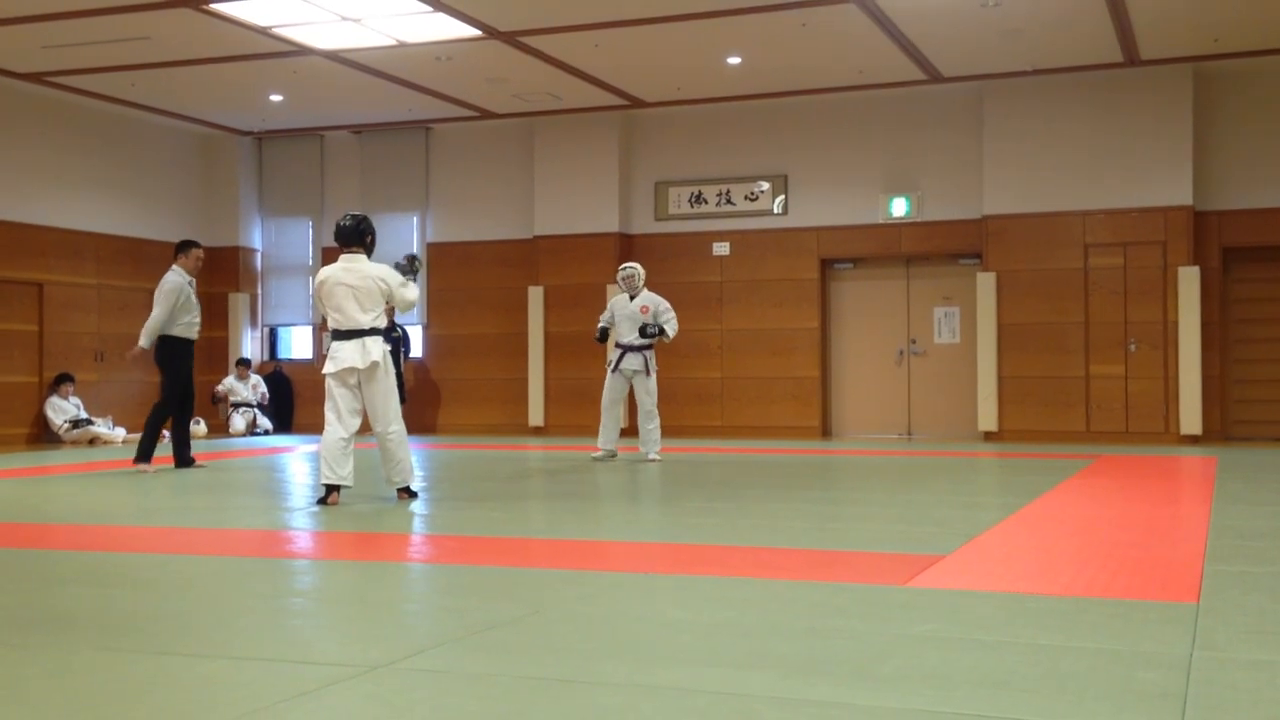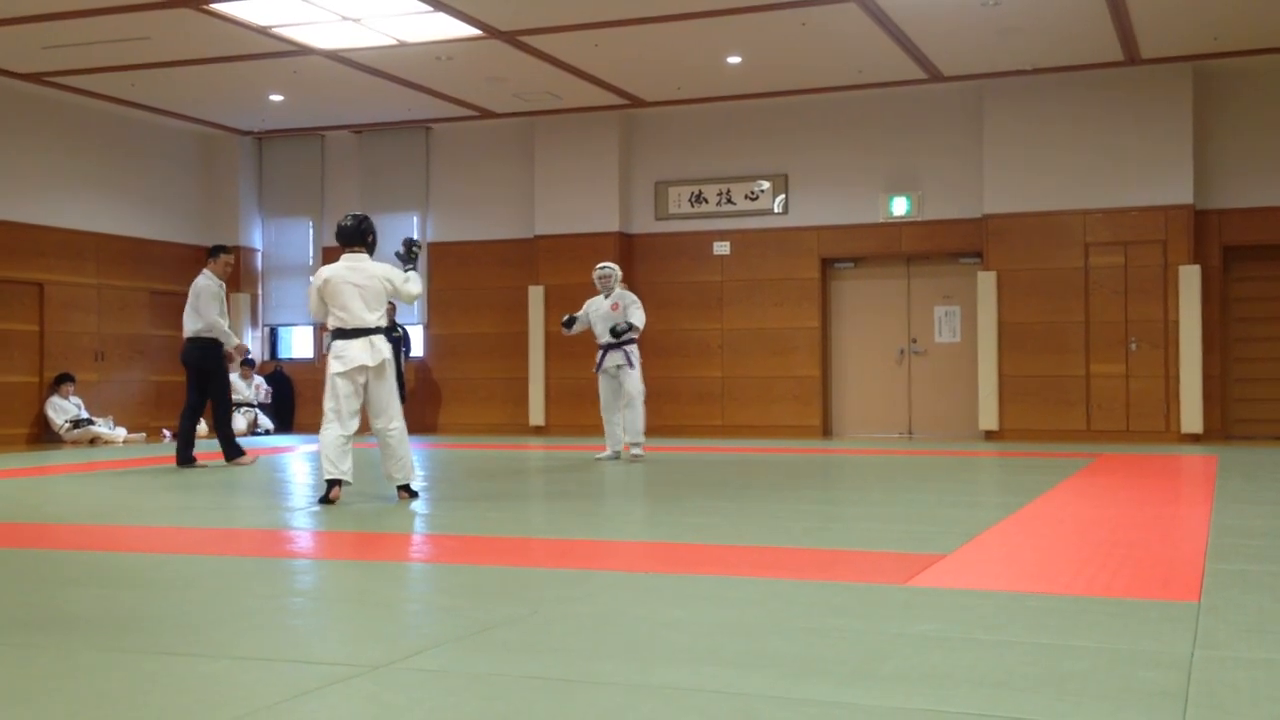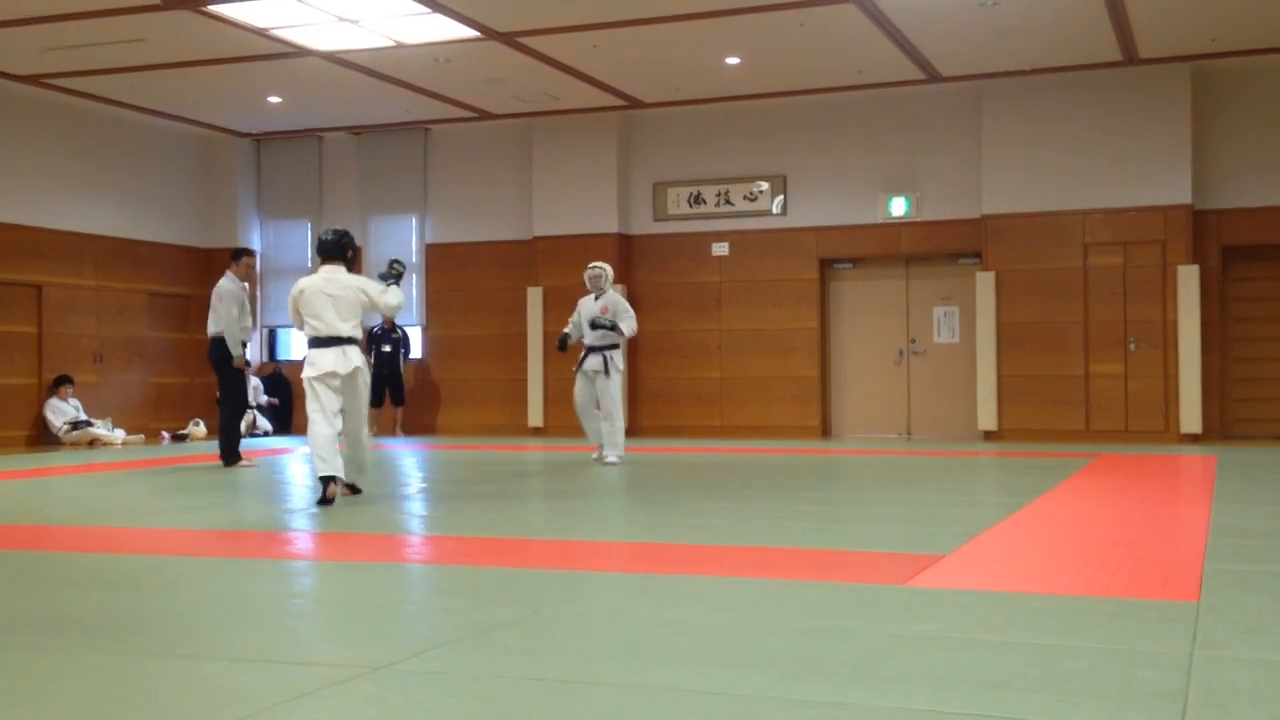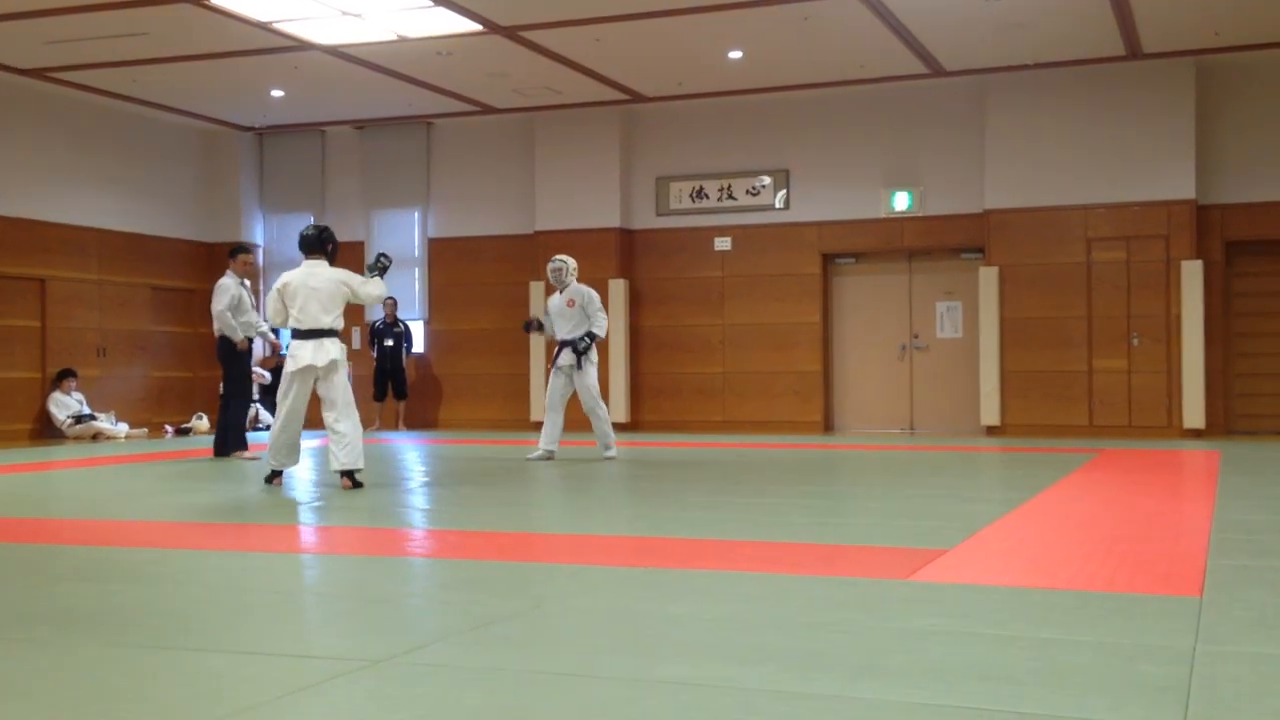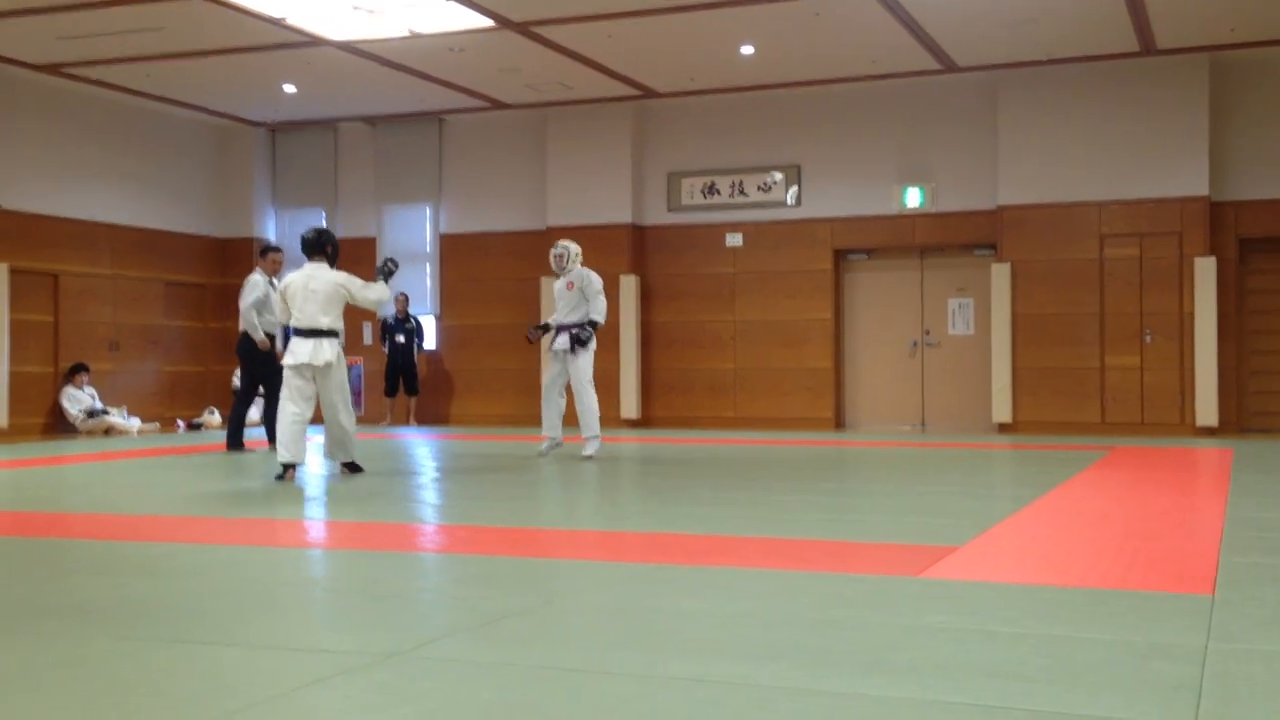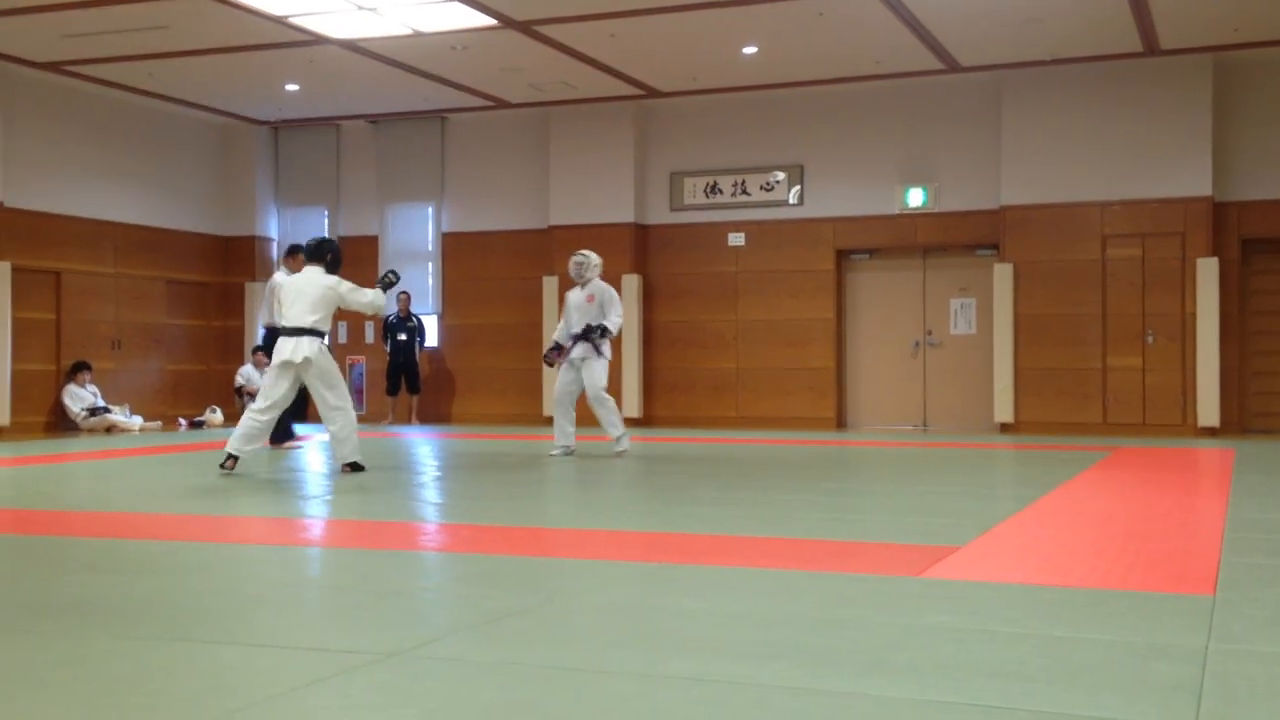
dt=0.5s
person 1, frame 1
left shoulder: (324, 276)
right shoulder: (381, 273)
right elbow: (408, 300)
right wrist: (410, 276)
left hip: (340, 351)
right hip: (373, 350)
left knee: (338, 423)
right knee: (388, 421)
left ankle: (332, 487)
right ankle: (402, 485)
person 1, frame 2
left shoulder: (325, 274)
right shoulder: (383, 271)
left elbow: (318, 314)
right elbow: (412, 292)
right wrist: (410, 265)
left hip: (343, 350)
right hip: (376, 348)
left knee: (337, 421)
right knee: (389, 419)
left ankle: (334, 482)
right ankle: (403, 484)
person 1, frame 3
left shoulder: (303, 286)
right shoulder: (359, 284)
left elbow: (298, 323)
right elbow: (392, 304)
right wrist: (393, 282)
left hip: (318, 358)
right hip: (350, 357)
left knee: (322, 423)
right knee: (356, 425)
left ankle: (331, 481)
right ankle: (349, 480)
person 1, frame 4
left shoulder: (287, 279)
right shoulder: (341, 277)
left elbow: (275, 318)
right elbow: (376, 294)
right wrist: (377, 274)
left hip: (300, 350)
right hip: (330, 350)
left knee: (288, 414)
right knee: (342, 414)
left ankle: (277, 470)
right ankle: (347, 470)
person 1, frame 5
left shoulder: (290, 280)
right shoulder: (341, 280)
left elbow: (283, 316)
right elbow: (376, 298)
right wrist: (383, 278)
left hip: (298, 348)
right hip: (328, 349)
left knee: (293, 409)
right knee: (338, 411)
left ankle: (288, 464)
right ankle: (346, 459)
person 1, frame 6
left shoulder: (287, 282)
right shoulder: (333, 284)
right elbow: (372, 303)
right wrist: (382, 288)
left hip: (285, 346)
right hip: (312, 348)
left knee: (265, 404)
right knee: (338, 404)
left ankle: (232, 455)
right ankle: (348, 459)
person 2, frame 1
left shoulder: (183, 282)
right shoulder: (175, 282)
right elbow: (160, 316)
right wrist: (143, 345)
left hip: (179, 348)
right hip: (174, 348)
left knee: (183, 403)
right knee: (169, 403)
left ankle: (183, 457)
right ankle: (143, 457)
person 2, frame 2
left shoulder: (207, 284)
right shoulder: (208, 285)
right elbow: (213, 321)
left wrist: (225, 348)
right wrist: (234, 343)
left hip: (196, 348)
right hip: (206, 349)
left knee: (194, 404)
right knee: (221, 403)
left ankle: (184, 456)
right ankle: (233, 453)
person 2, frame 3
left shoulder: (238, 287)
right shoulder: (229, 287)
right elbow: (228, 323)
left wrist: (238, 352)
right wrist: (238, 353)
left hip: (229, 350)
right hip: (227, 350)
left knee: (238, 402)
right knee: (233, 403)
left ankle: (229, 451)
right ankle: (231, 456)
person 2, frame 4
left shoulder: (244, 286)
right shoulder: (226, 284)
left elbow: (253, 318)
right elbow: (220, 313)
left wrist: (269, 337)
right wrist: (238, 337)
left hip: (241, 346)
right hip: (232, 346)
left knee: (231, 397)
right knee: (241, 395)
left ankle: (222, 447)
right ankle: (237, 446)
person 2, frame 5
left shoulder: (268, 283)
right shoulder: (257, 281)
right elbow: (247, 309)
left wrist: (274, 346)
right wrist: (260, 338)
left hip: (253, 343)
right hip: (257, 343)
left knee: (246, 393)
right knee: (275, 389)
left ankle: (234, 441)
right ankle: (275, 439)
person 2, frame 6
right shoulder: (282, 281)
right elbow: (282, 315)
left hip: (279, 338)
right hip: (279, 337)
left ankle: (286, 433)
right ankle: (279, 437)
person 3, frame 1
left shoulder: (655, 301)
right shoulder: (615, 302)
left elbow: (672, 326)
right elbow: (606, 322)
left wrist: (657, 331)
right wrist: (602, 332)
left hip: (643, 358)
right hip: (619, 357)
left knee: (647, 406)
right knee: (610, 403)
left ankle: (651, 450)
right ankle: (608, 447)
person 3, frame 2
left shoulder: (627, 297)
right shoulder: (592, 304)
left elbow: (638, 318)
right elbow: (574, 326)
left wrist: (626, 326)
right wrist: (567, 323)
left hip: (626, 354)
right hip: (605, 357)
left knee: (633, 395)
right knee: (608, 405)
left ankle: (635, 443)
right ankle: (614, 448)
person 3, frame 3
left shoulder: (617, 301)
right shoulder: (583, 303)
left elbow: (630, 325)
right elbow: (575, 325)
left wrist: (610, 324)
right wrist: (565, 337)
left hip: (608, 359)
right hip: (587, 359)
left knee: (610, 406)
right knee: (582, 404)
left ankle: (614, 452)
right ankle: (602, 444)
person 3, frame 4
left shoulder: (584, 292)
right shoulder: (553, 300)
left elbow: (600, 320)
right elbow: (551, 326)
left wrist: (587, 339)
right wrist: (536, 325)
left hip: (582, 354)
right hip: (562, 354)
left knee: (591, 400)
right knee: (553, 402)
left ankle: (608, 444)
right ankle: (547, 448)
person 3, frame 5
left shoulder: (585, 276)
right shoulder: (559, 283)
left elbow: (598, 303)
left wrist: (590, 327)
right wrist: (543, 328)
left hip: (579, 339)
right hip: (562, 339)
left knee: (581, 385)
right knee: (551, 386)
left ankle: (592, 437)
right ankle: (553, 437)
person 3, frame 6
left shoulder: (604, 290)
right shoulder: (571, 294)
left elbow: (616, 317)
right elbow: (565, 324)
left wrist: (600, 331)
right wrist: (555, 347)
left hip: (596, 348)
right hip: (574, 350)
left knee: (595, 391)
right knee: (562, 395)
left ankle: (619, 435)
right ankle: (565, 444)
